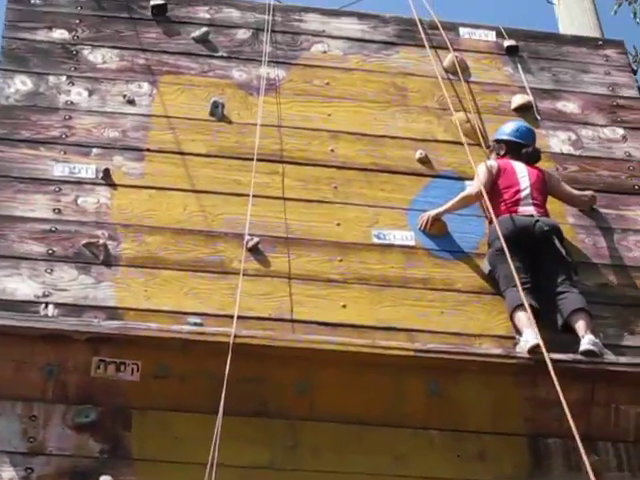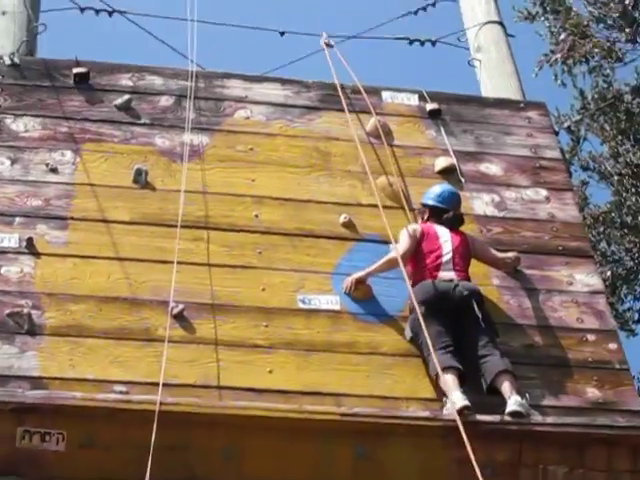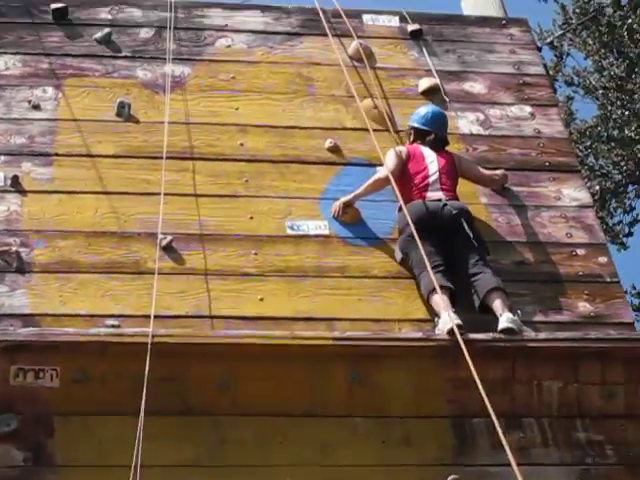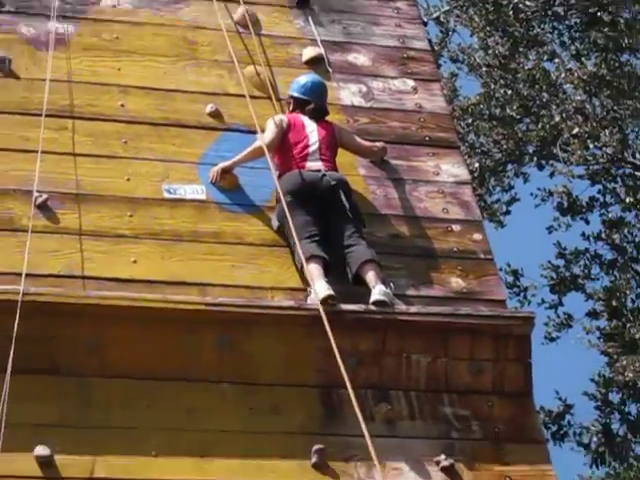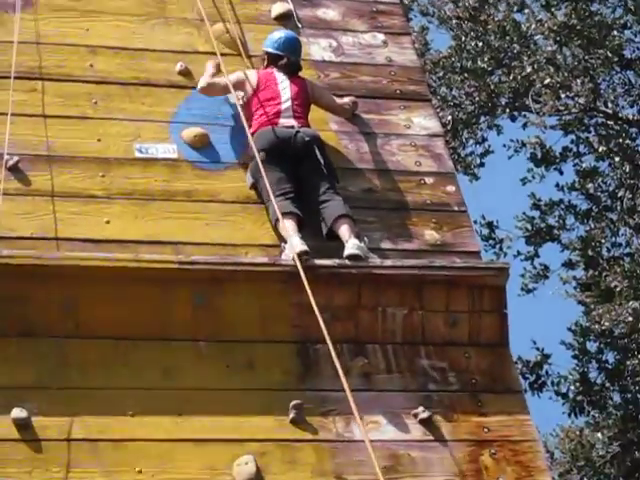
dt=0.4s
person 1, frame 1
left shoulder: (491, 166)
right shoulder: (542, 174)
left elbow: (475, 193)
right elbow: (581, 200)
left wrist: (440, 211)
right wrist: (589, 197)
left hip: (508, 227)
right hip: (545, 227)
left knee: (515, 286)
right knee: (563, 285)
left ankle: (529, 334)
right ankle: (586, 335)
person 1, frame 2
left shoulder: (414, 230)
right shoulder: (465, 238)
left elbow: (399, 256)
right elbow: (505, 262)
left wrist: (364, 274)
right wrist: (513, 258)
left hip: (428, 293)
right hip: (467, 293)
left knee: (439, 349)
right knee: (486, 348)
left ankle: (455, 396)
right ankle: (513, 396)
person 1, frame 3
left shoulder: (400, 152)
right shoulder: (452, 158)
left elbow: (385, 176)
right elbow: (493, 179)
left wrist: (352, 197)
right wrist: (501, 176)
left hip: (418, 213)
right hip: (455, 212)
left knee: (430, 269)
right knee: (477, 266)
left ankle: (447, 315)
right ankle: (504, 313)
person 1, frame 4
left shoulder: (281, 121)
right shoulder: (333, 129)
left elbow: (265, 145)
right elbow: (373, 151)
left wrist: (230, 163)
right wrist: (380, 148)
left hip: (297, 183)
right hip: (334, 183)
left knee: (306, 238)
right knee: (352, 237)
left ankle: (320, 285)
right ankle: (378, 286)
person 1, frame 5
left shoulder: (251, 77)
right shoulder: (306, 85)
left elbow: (205, 86)
right elbow: (345, 109)
left wrist: (211, 68)
right wrist: (349, 102)
left hip: (269, 139)
right hip: (306, 139)
left knee: (280, 195)
right knee: (326, 193)
left ankle: (294, 240)
right ankle: (352, 240)
